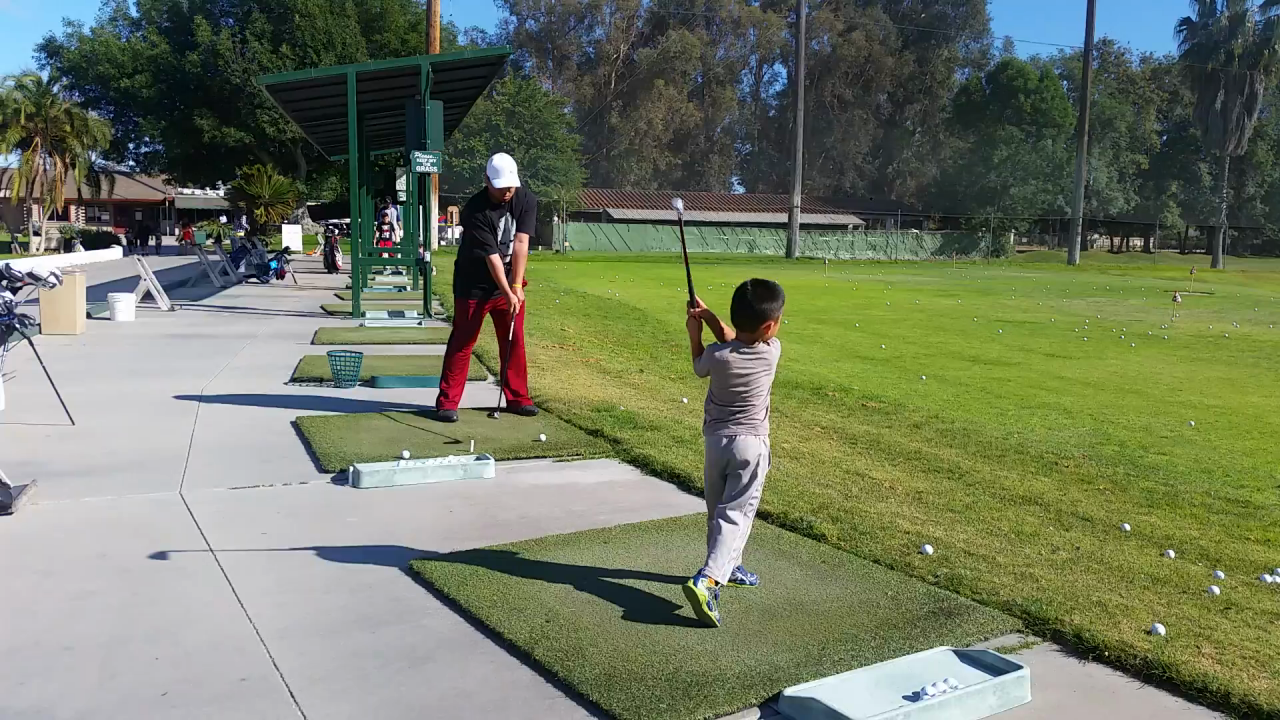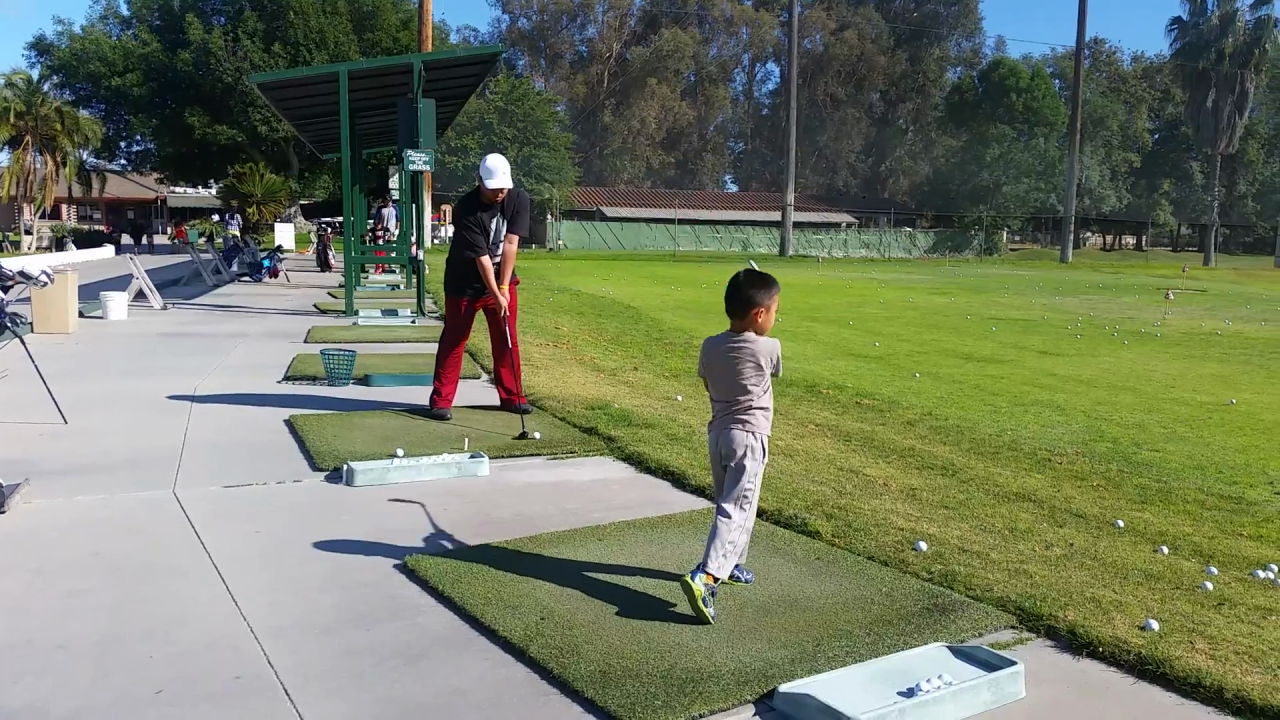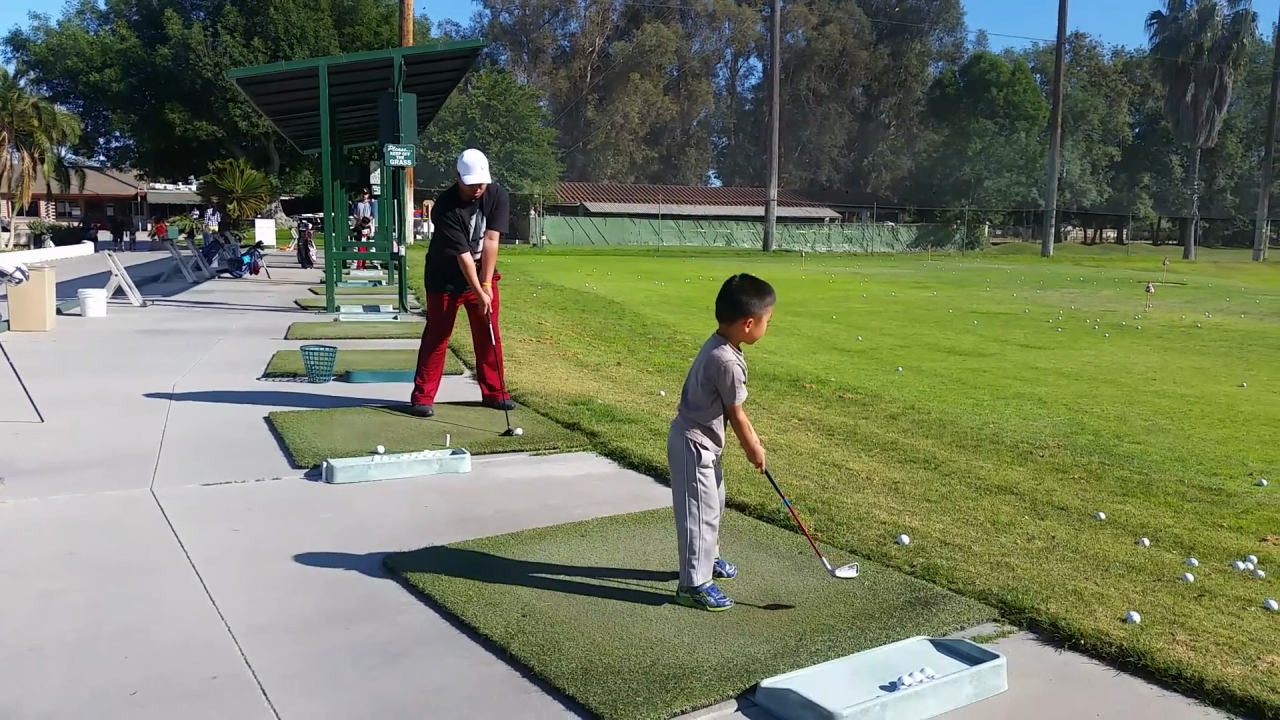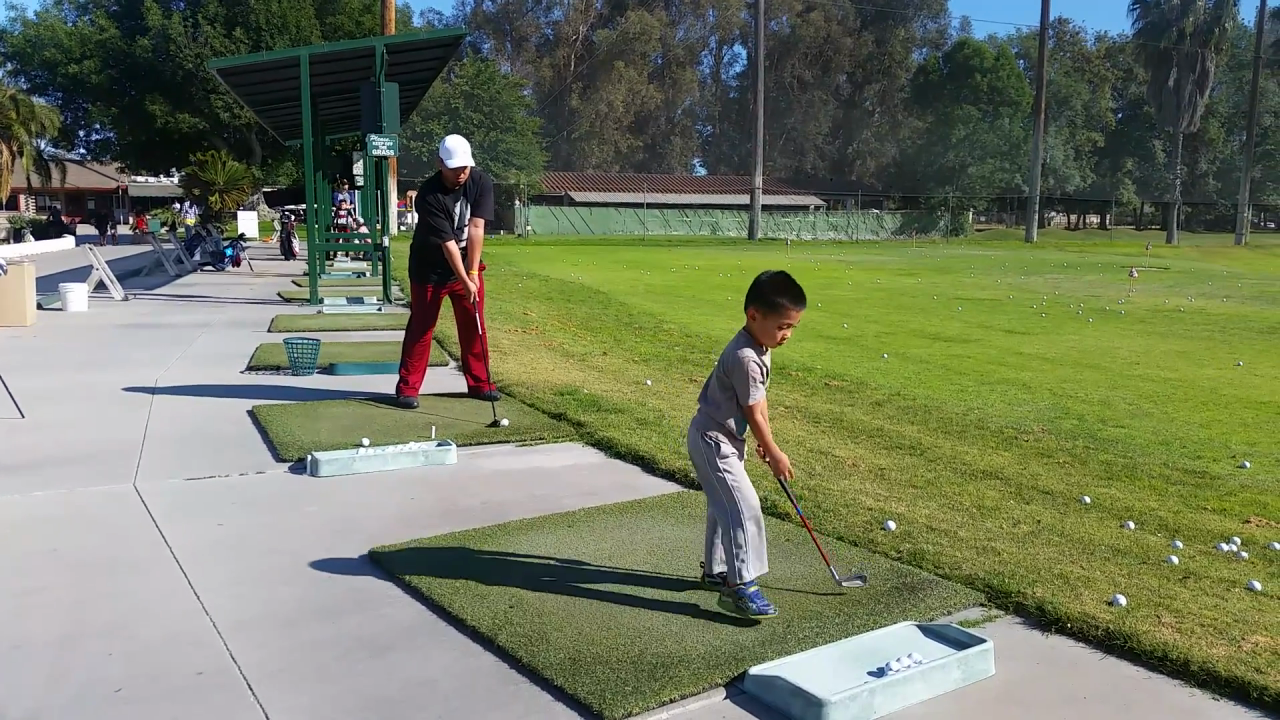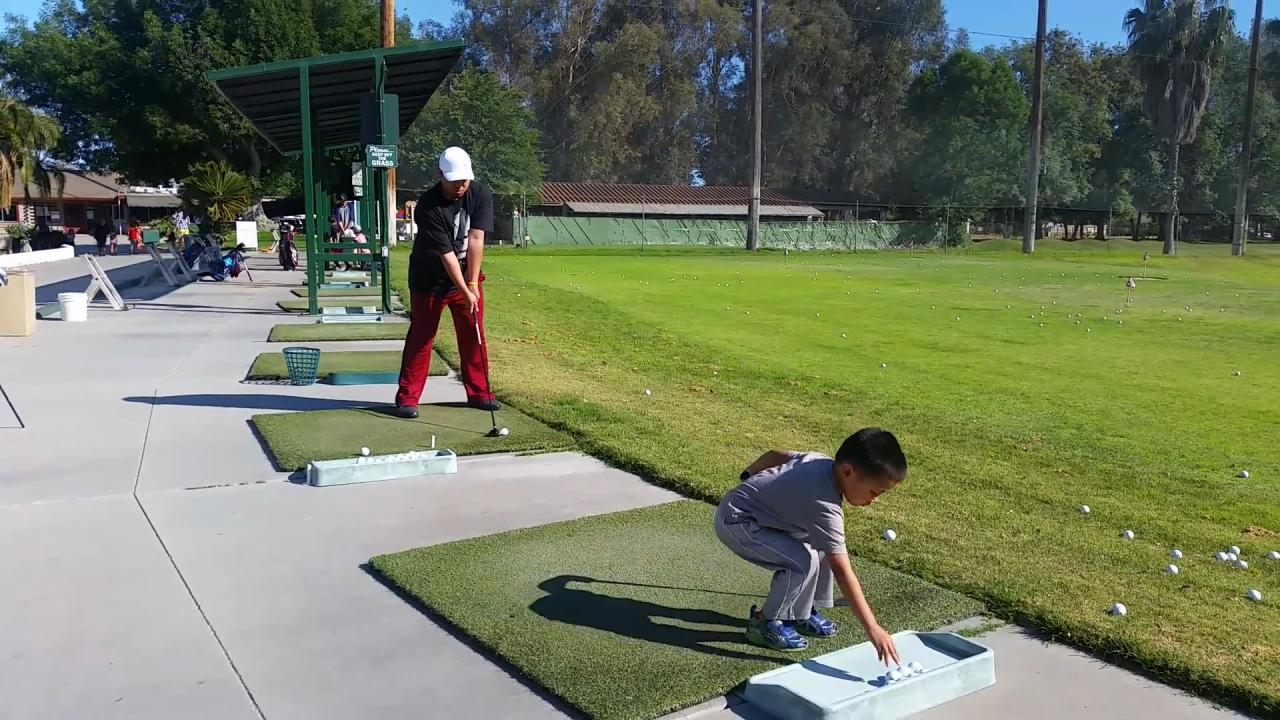
dt=0.7s
person 1, frame 1
left shoulder: (716, 356)
right shoulder: (772, 351)
left elbow: (700, 367)
left wrist: (695, 333)
right wrist: (710, 316)
left hip: (716, 440)
right hip: (751, 445)
left knee: (718, 510)
right knee: (736, 515)
left ankle: (726, 567)
right ankle: (708, 579)
person 1, frame 2
left shoulder: (710, 347)
right shoulder: (770, 348)
left hip: (717, 434)
right hip: (747, 438)
left knee: (729, 504)
right knee: (736, 510)
left ankle: (725, 564)
right ankle: (705, 576)
person 1, frame 3
left shoulder: (718, 346)
right shoulder: (728, 362)
right elbow: (734, 413)
left wrist: (751, 435)
right wrist: (753, 449)
left hip: (701, 441)
right hip: (695, 444)
left knee: (711, 506)
right knee: (701, 513)
left ankle: (706, 559)
right ankle: (694, 584)
person 1, frame 4
left shoulder: (757, 347)
right shoulder: (746, 358)
left elbow: (759, 400)
right elbow: (753, 415)
left wrist: (765, 444)
right wrist: (775, 455)
left hip: (726, 439)
right hip: (712, 441)
left knee: (727, 509)
right knee: (745, 509)
left ankle: (717, 571)
right ankle: (741, 584)
person 1, frame 5
left shoulder: (820, 461)
right shoulder: (825, 506)
left elbow: (775, 455)
right elbow: (843, 573)
left wrist: (751, 483)
right wrist: (872, 628)
left hip: (749, 508)
right hip: (735, 522)
left knee: (820, 548)
right knee: (803, 562)
left ankle: (800, 611)
right ankle: (764, 621)
person 2, frame 1
left shoulder: (526, 200)
right shoulder: (475, 210)
left elbow: (521, 243)
right elbow: (491, 256)
left wrist: (517, 286)
right wrist: (507, 293)
left hip: (511, 282)
right hip: (474, 285)
left knee: (515, 341)
right knee: (462, 341)
left ankle: (517, 397)
right ankle: (447, 402)
person 2, frame 2
left shoulder: (519, 200)
right shoulder: (466, 210)
left elbow: (510, 244)
right elbow: (481, 257)
left wrist: (504, 287)
right wrist: (495, 294)
left hip: (503, 280)
right hip: (465, 283)
left knee: (507, 339)
right knee: (454, 340)
left ankle: (510, 396)
right ankle: (440, 399)
person 2, frame 3
left shoulder: (498, 195)
right shoulder: (445, 207)
left elbow: (491, 240)
right elbow: (462, 254)
left wrist: (487, 284)
right wrist: (478, 291)
left hip: (483, 275)
right hip: (445, 278)
left knee: (489, 334)
right knee: (437, 336)
left ankle: (493, 391)
right ankle: (422, 396)
person 2, frame 4
left shoulder: (482, 183)
right shoulder: (428, 195)
left elbow: (476, 228)
right elbow: (447, 242)
left wrist: (473, 273)
right wrist: (464, 280)
left hip: (468, 265)
right hip: (430, 269)
left knee: (474, 324)
right knee: (421, 327)
left ankle: (479, 382)
right ankle: (407, 387)
person 2, frame 5
left shoulder: (481, 195)
right shoulder: (428, 207)
left elbow: (476, 240)
right elbow: (446, 254)
left wrist: (473, 284)
right wrist: (464, 291)
left hip: (467, 275)
right hip: (429, 279)
left knee: (474, 334)
right knee: (421, 337)
left ankle: (478, 392)
right ankle: (407, 397)
